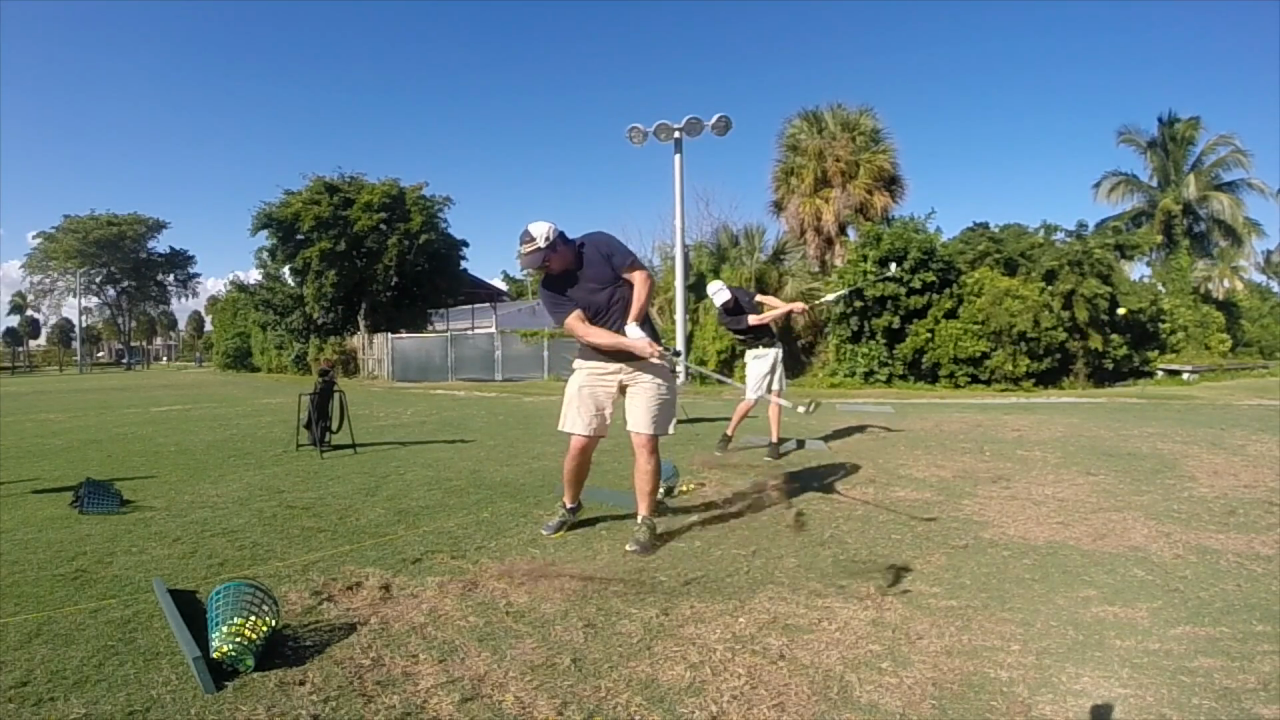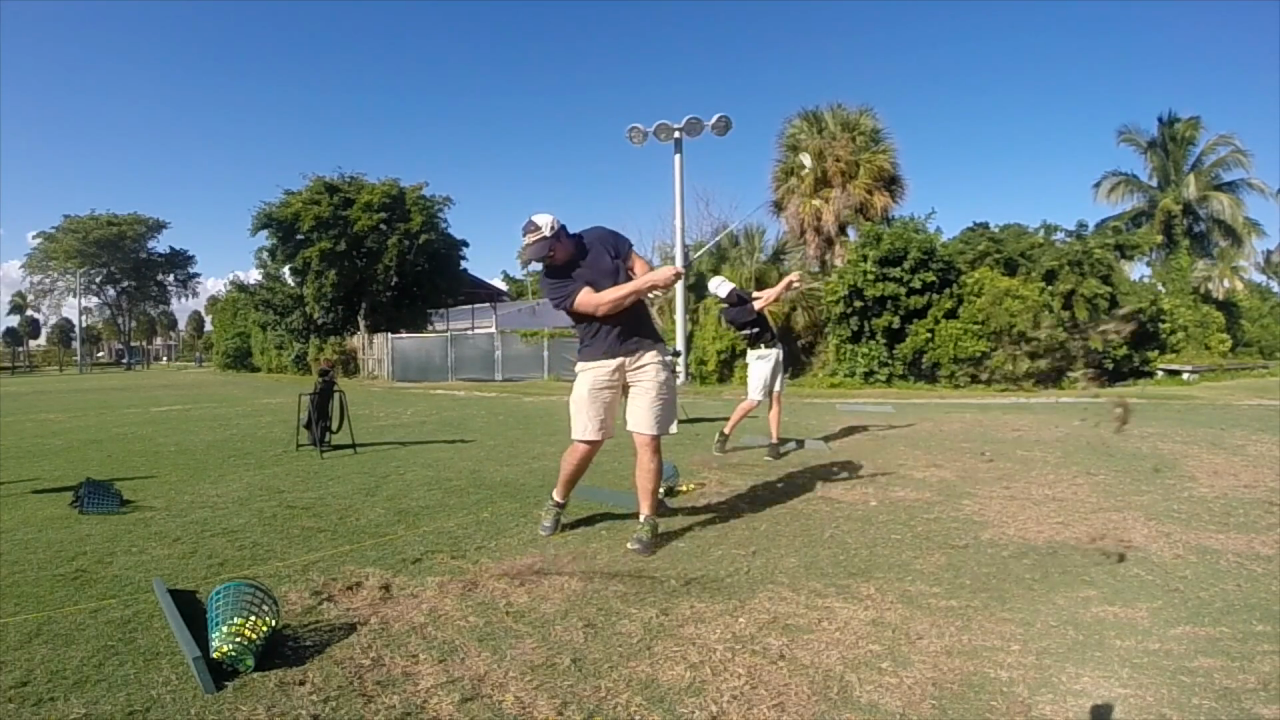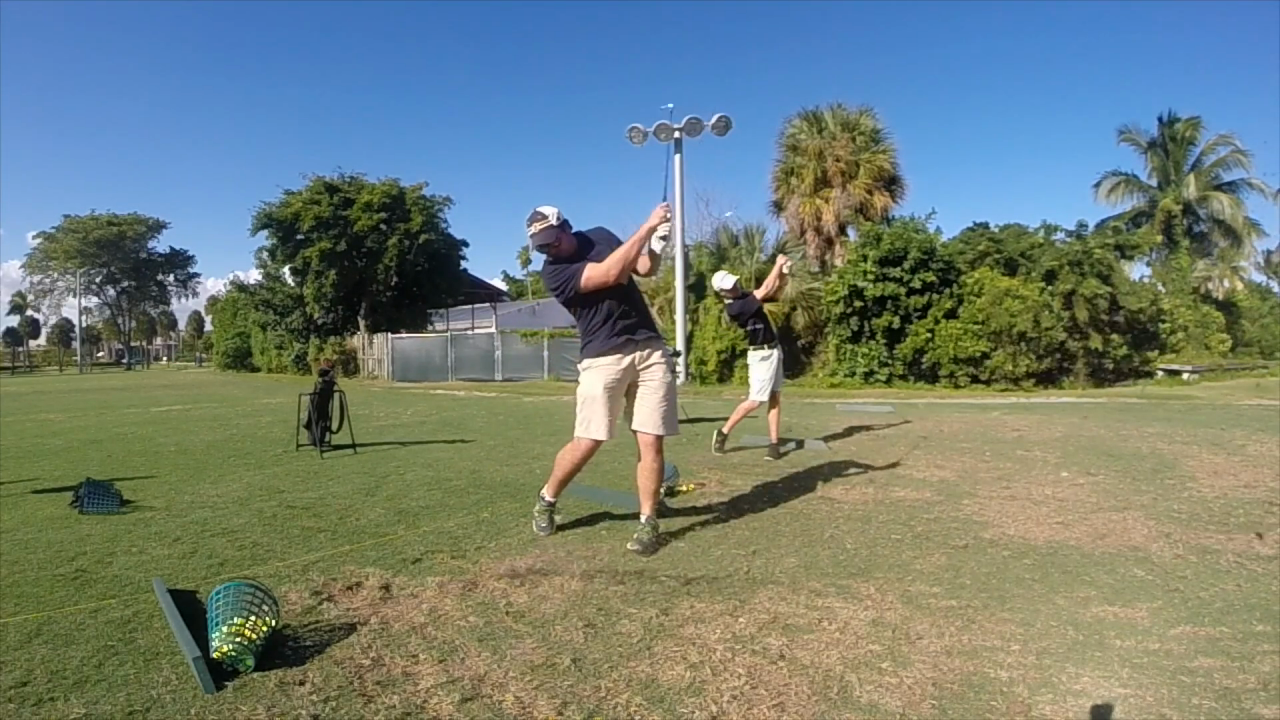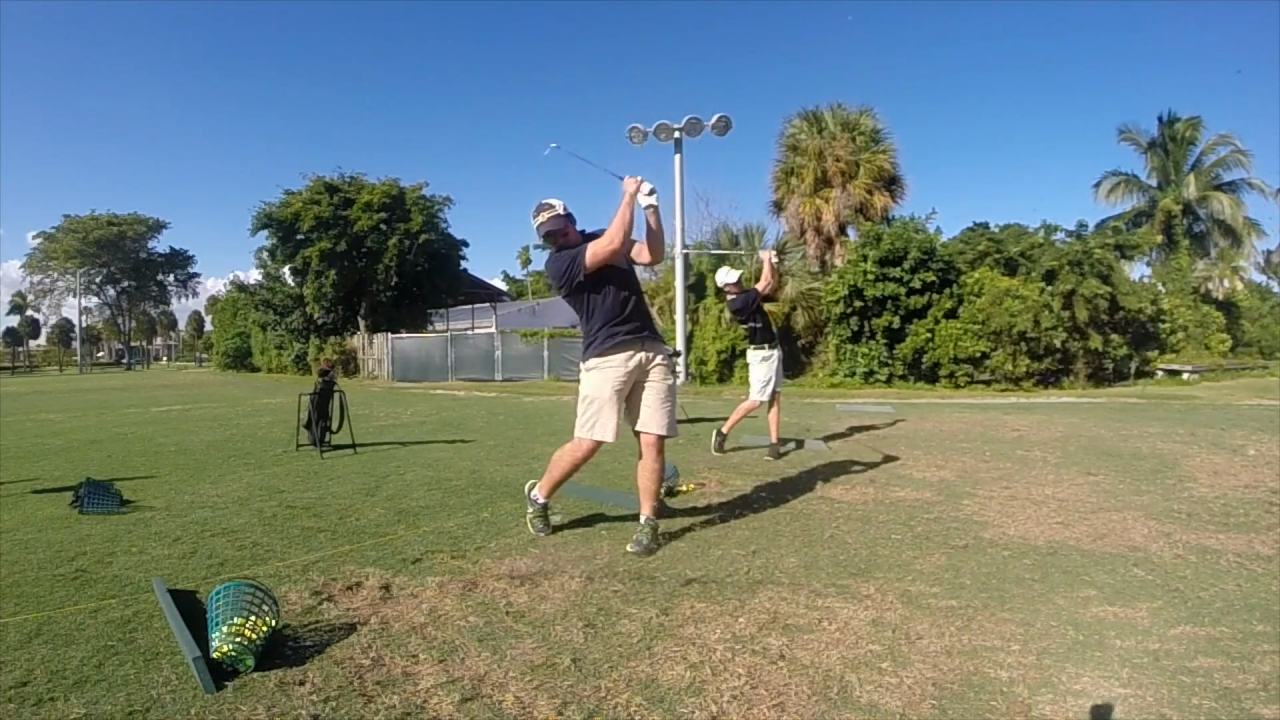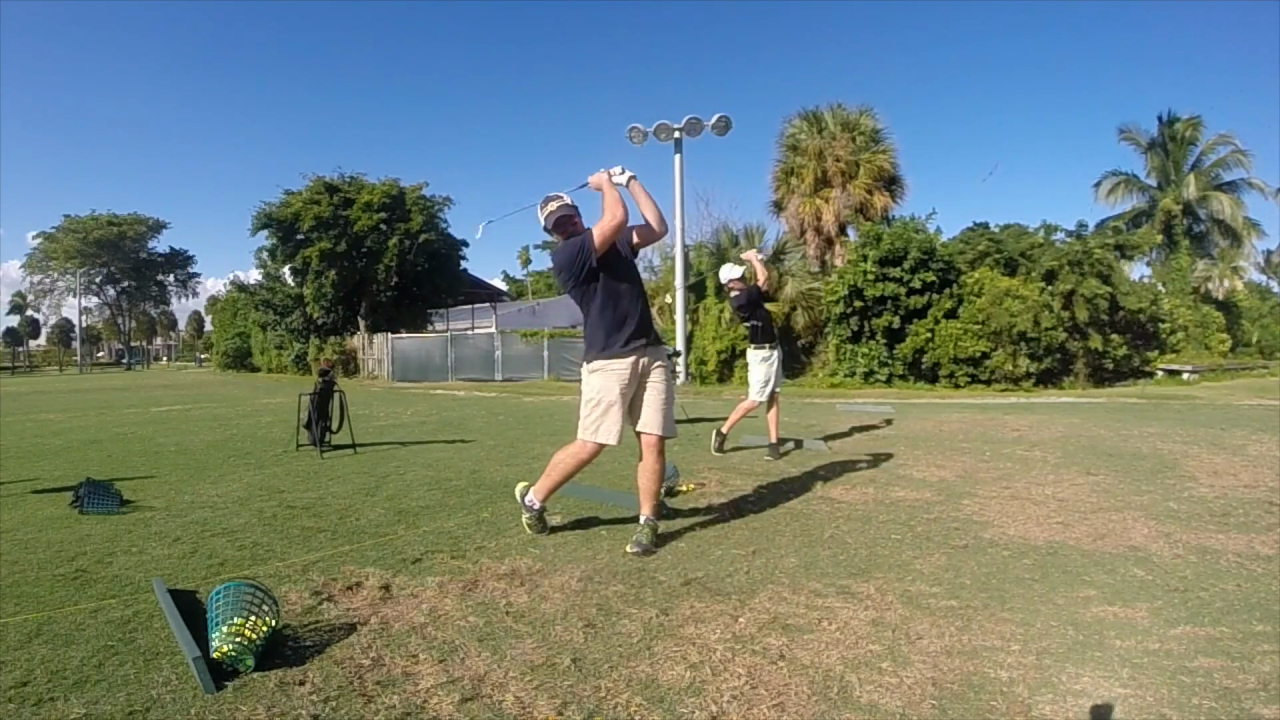
dt=0.3s
person 1, frame 1
left shoulder: (600, 245)
right shoulder: (550, 288)
left elbow: (642, 278)
right elbow: (583, 331)
left wrist: (634, 324)
right wrist: (631, 345)
left hip: (646, 359)
right hip: (595, 363)
left knee: (645, 442)
right knee: (580, 443)
left ankle: (645, 523)
right ankle: (569, 506)
person 1, frame 2
left shoulder: (600, 238)
right shoulder: (551, 279)
left elbow: (637, 264)
right elbow: (600, 305)
left wrist: (649, 276)
right wrist: (651, 280)
left hip: (647, 353)
right hip: (598, 362)
left knee: (647, 441)
right knee: (585, 445)
left ankle: (647, 522)
right ankle: (557, 501)
person 1, frame 3
left shoulder: (600, 237)
right shoulder: (554, 272)
left elbow: (645, 267)
right elbow: (611, 273)
left wrist: (657, 241)
right wrist: (647, 226)
left hip: (650, 349)
right hip: (603, 359)
left knee: (650, 441)
right knee: (586, 443)
left ankle: (648, 522)
right ankle: (547, 497)
person 1, frame 4
left shoulder: (600, 237)
right shoulder: (558, 264)
left elbow: (651, 256)
right elbow: (614, 245)
left wrist: (651, 210)
right wrist: (629, 195)
left hip: (652, 351)
right hip: (607, 359)
left knee: (652, 442)
right knee: (586, 444)
left ankle: (647, 522)
right ankle: (538, 496)
person 1, frame 5
left shoulder: (615, 242)
right shoulder: (567, 257)
left elbow: (658, 228)
right elbow: (617, 219)
left wrist: (628, 181)
right wrist: (605, 185)
left hip: (651, 353)
right hip: (609, 360)
left knee: (653, 442)
right knee: (590, 444)
left ankle: (648, 523)
right ankle: (533, 498)
person 2, frame 1
left shoulder: (739, 293)
right shoulder: (725, 317)
left elbow: (765, 299)
right elbow: (760, 319)
left wrist: (788, 305)
right wrist: (789, 308)
left hip: (774, 348)
right hip: (757, 355)
left knee: (775, 396)
right knee: (751, 400)
left ankle: (774, 443)
right ankle: (727, 435)
person 2, frame 2
left shoulder: (739, 294)
right shoulder: (730, 313)
left elbow: (763, 294)
right elbow: (765, 302)
left wrist: (788, 284)
right wrist: (786, 279)
left hip: (775, 350)
right hip: (760, 355)
left knee: (775, 397)
right knee: (753, 400)
left ankle: (774, 443)
right ankle: (724, 433)
person 2, frame 3
left shoulder: (742, 297)
right shoulder: (735, 308)
left elbow: (773, 288)
right elbow: (766, 288)
left wrist: (781, 270)
right wrist: (778, 263)
left hip: (773, 350)
right hip: (760, 355)
left knee: (775, 398)
right knee: (755, 400)
left ankle: (774, 443)
right ankle: (723, 432)
person 2, frame 4
left shoulder: (744, 295)
right shoulder: (738, 303)
left elbow: (771, 285)
right elbow: (765, 282)
left wrist: (770, 263)
right wrist: (765, 259)
left hip: (773, 350)
right hip: (761, 355)
left knee: (774, 398)
right knee: (755, 401)
left ankle: (774, 443)
right ankle: (723, 432)
person 2, frame 5
left shoulder: (747, 293)
right shoulder: (740, 300)
left elbow: (764, 282)
right elbow: (764, 276)
left wrist: (753, 259)
right wrist: (753, 259)
left hip: (773, 350)
right hip: (760, 354)
left knee: (773, 397)
right knee: (754, 400)
left ankle: (773, 442)
right ankle: (722, 432)
